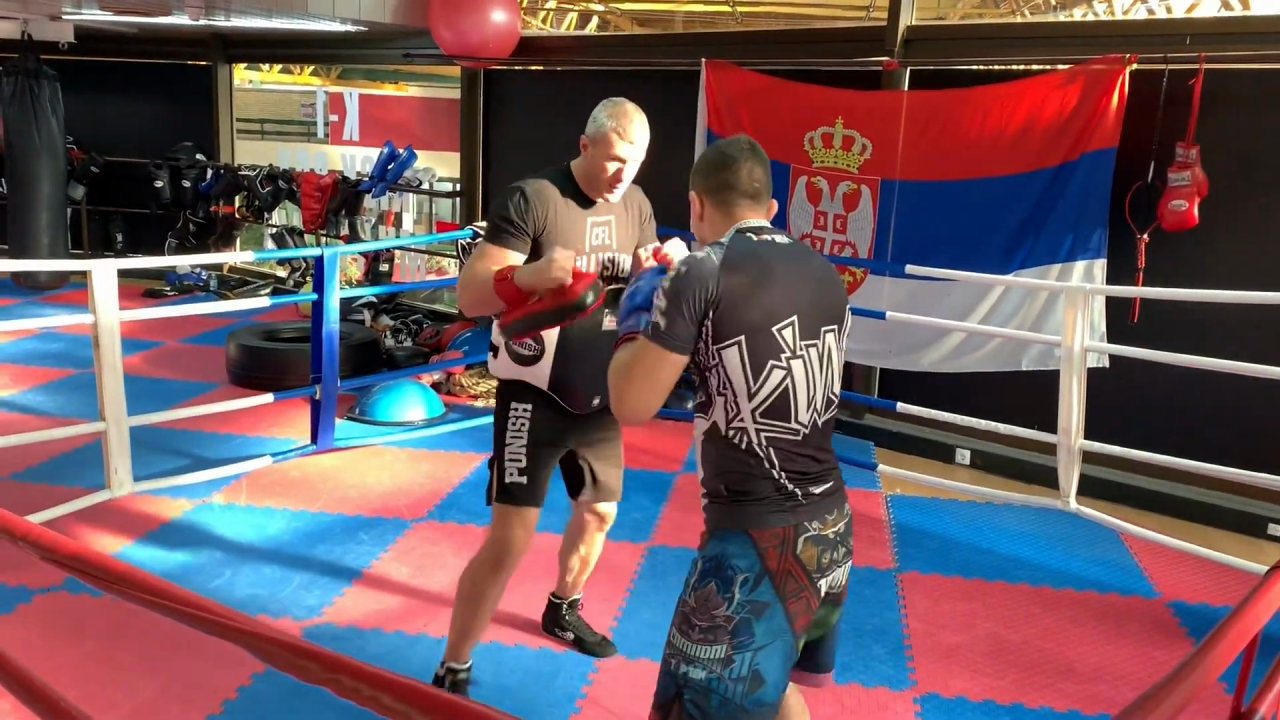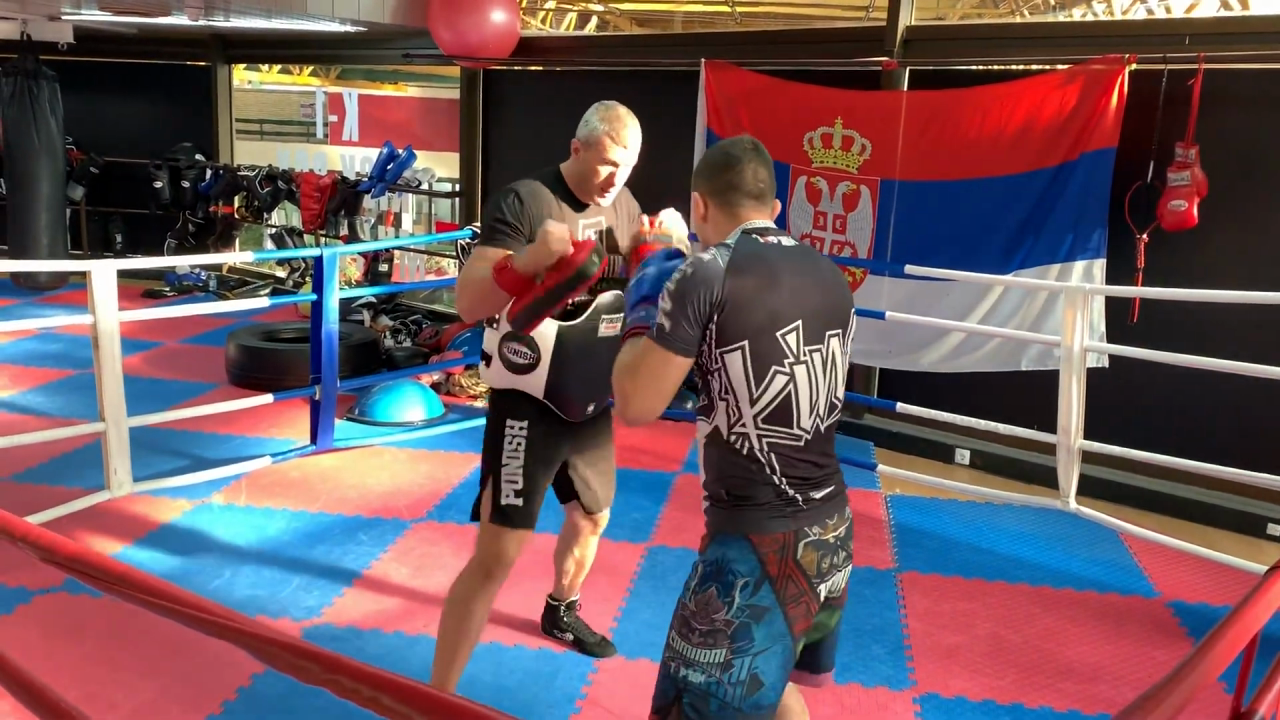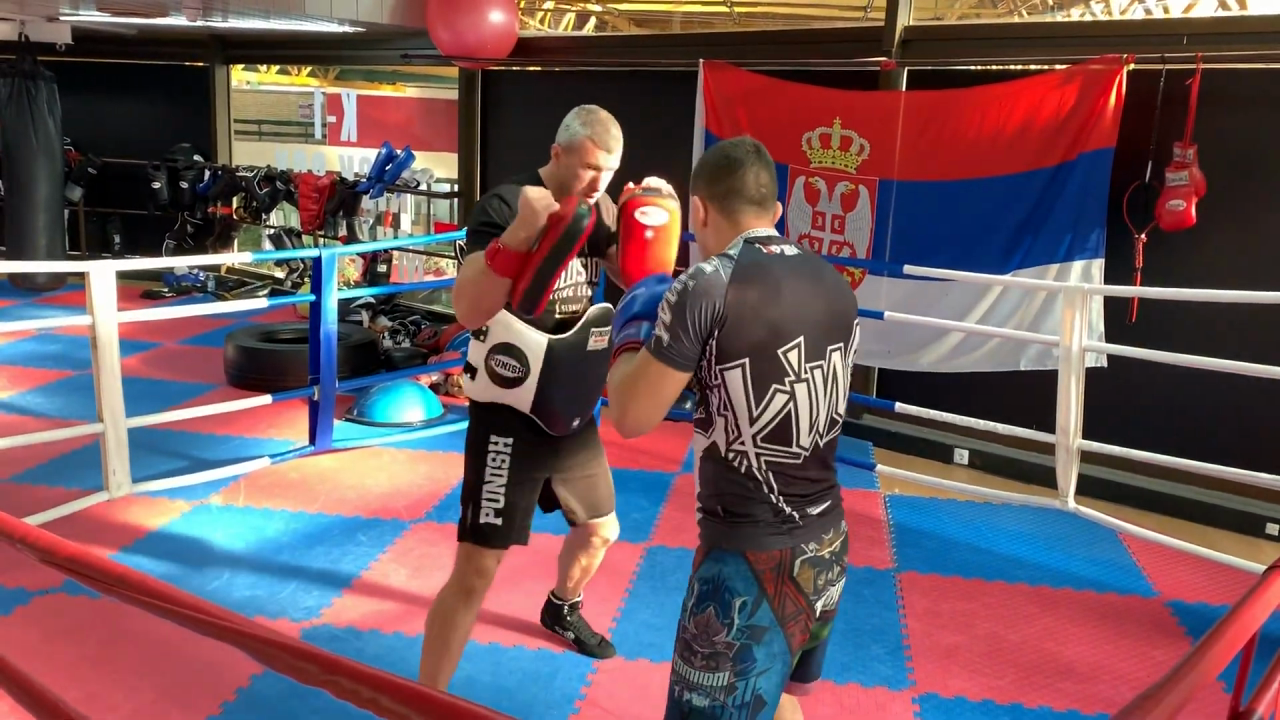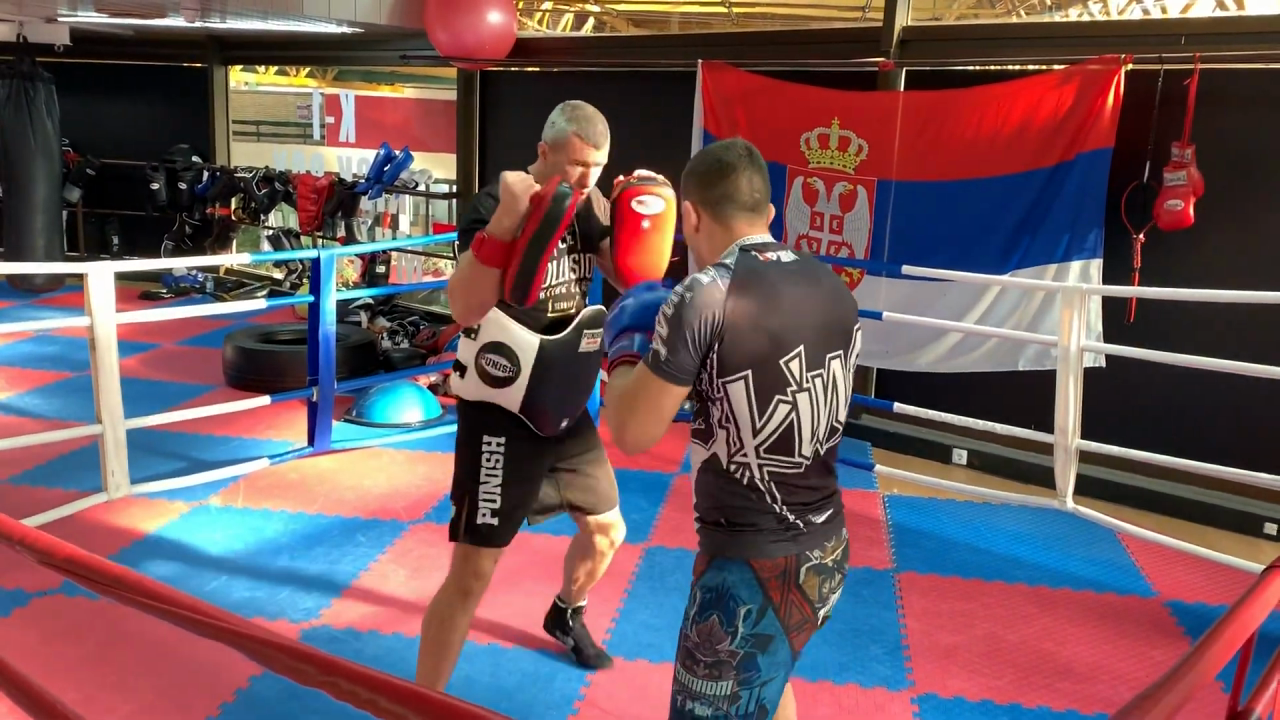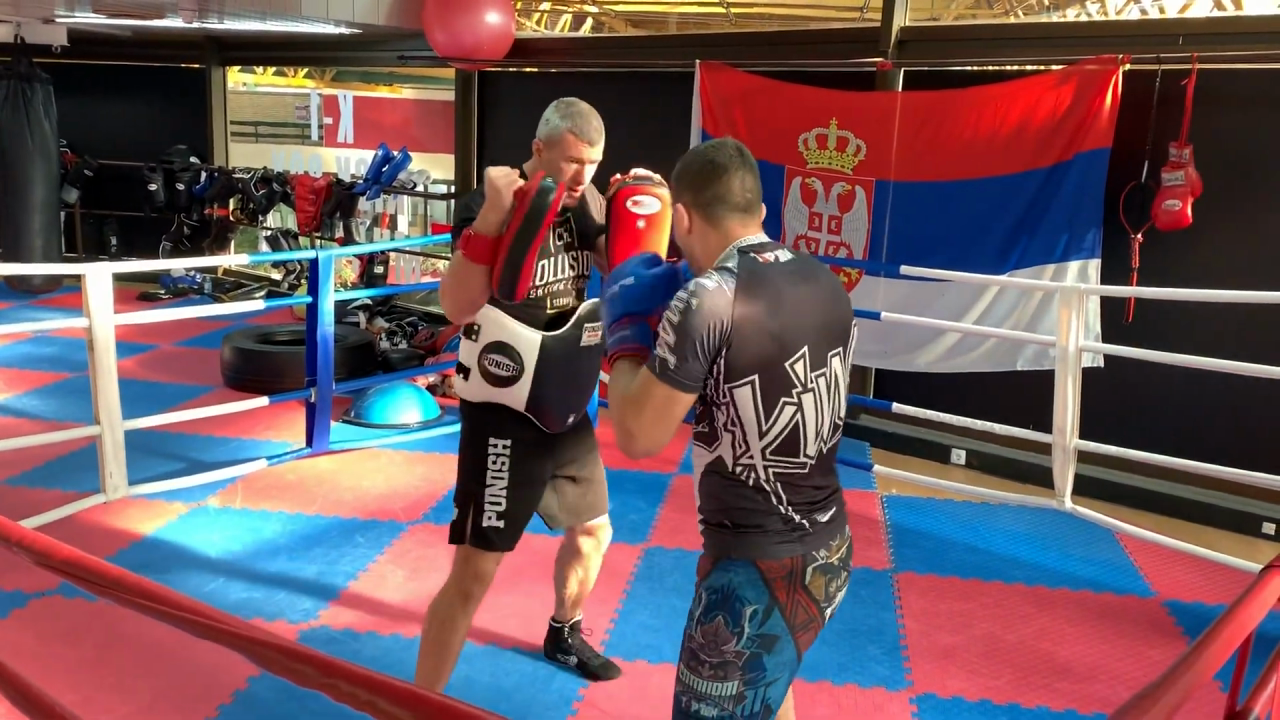
dt=0.1s
person 1, frame 1
left shoulder: (635, 204)
right shoulder: (530, 199)
right elbow: (471, 295)
right wrist: (528, 276)
left hip: (598, 388)
right hip: (533, 390)
left knee: (599, 511)
right knee: (511, 535)
left ankle: (563, 609)
right ankle: (451, 675)
person 1, frame 2
left shoulder: (621, 206)
right shoulder: (523, 202)
right elbow: (469, 302)
right wrist: (529, 257)
left hip: (587, 397)
right hip: (525, 402)
left knee: (591, 516)
right knee: (497, 552)
left ankle: (560, 610)
person 1, frame 3
left shoulder: (603, 209)
right shoulder: (503, 206)
right elbow: (469, 311)
right wrist: (519, 234)
right hip: (509, 416)
left knee: (601, 528)
right knee: (477, 569)
left ankle: (562, 608)
person 1, frame 4
left shoulder: (592, 206)
right shoulder: (503, 203)
right elbow: (466, 309)
right wrist: (505, 223)
left hip: (566, 410)
right hip: (500, 415)
left knee: (607, 528)
right knee: (473, 570)
left ankle: (566, 618)
person 1, frame 5
left shoulder: (587, 204)
right shoulder: (489, 204)
right elbow: (457, 309)
right wrist: (489, 219)
left hip: (567, 408)
right hip: (504, 415)
left knee: (591, 531)
right knee: (475, 573)
left ankle: (564, 633)
person 2, frame 1
left shoulder: (701, 273)
right shoulder: (824, 274)
left elbow: (631, 405)
left wrist: (634, 321)
left hip: (755, 543)
right hip: (828, 528)
person 2, frame 2
left shoulder: (707, 274)
right shoulder: (829, 278)
left elbow: (634, 405)
left wrist: (639, 317)
left hip: (756, 545)
right hip: (828, 532)
person 2, frame 3
left shoulder: (706, 284)
right shoulder: (834, 286)
left elbow: (631, 417)
left wrist: (630, 332)
left hip: (751, 561)
right hip: (824, 544)
person 2, frame 4
left shoulder: (703, 296)
right shoulder: (832, 289)
left elbow: (632, 432)
left wrist: (626, 344)
left hip: (752, 567)
right hip: (822, 551)
person 2, frame 5
left shoulder: (706, 299)
right shoulder: (826, 286)
left elbow: (639, 437)
left wrist: (624, 332)
left hip: (757, 568)
right hip: (825, 550)
